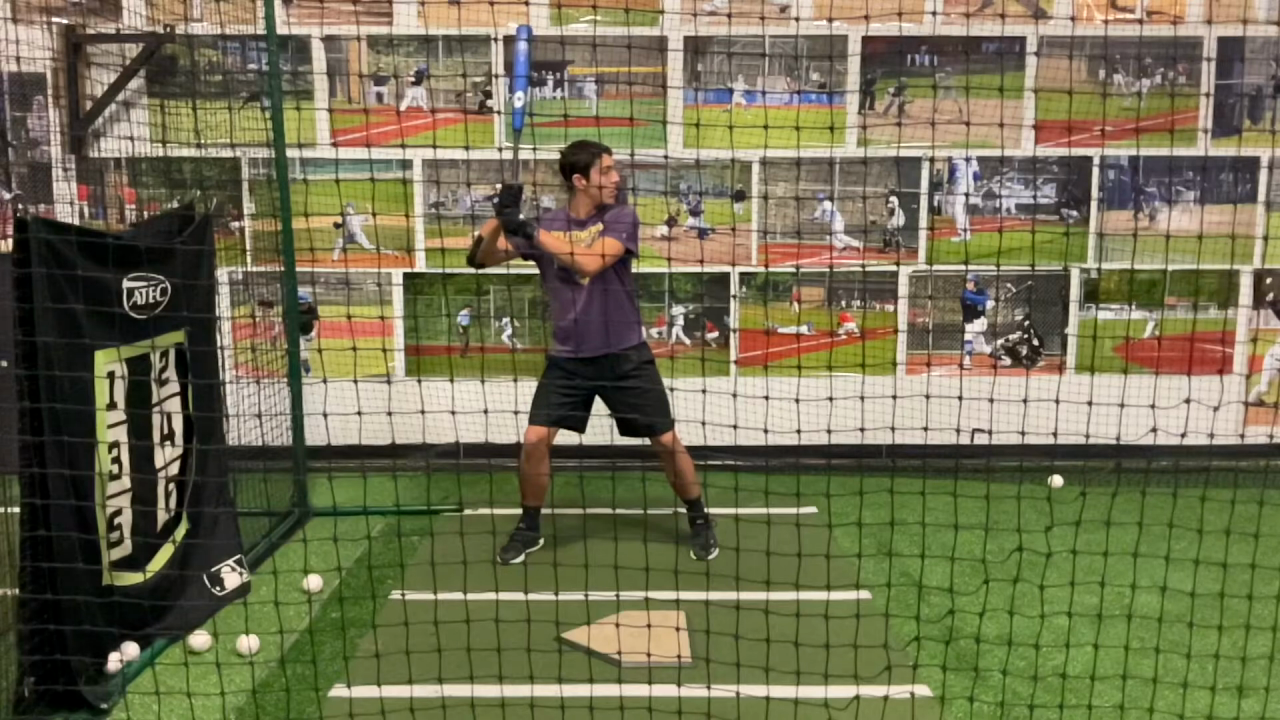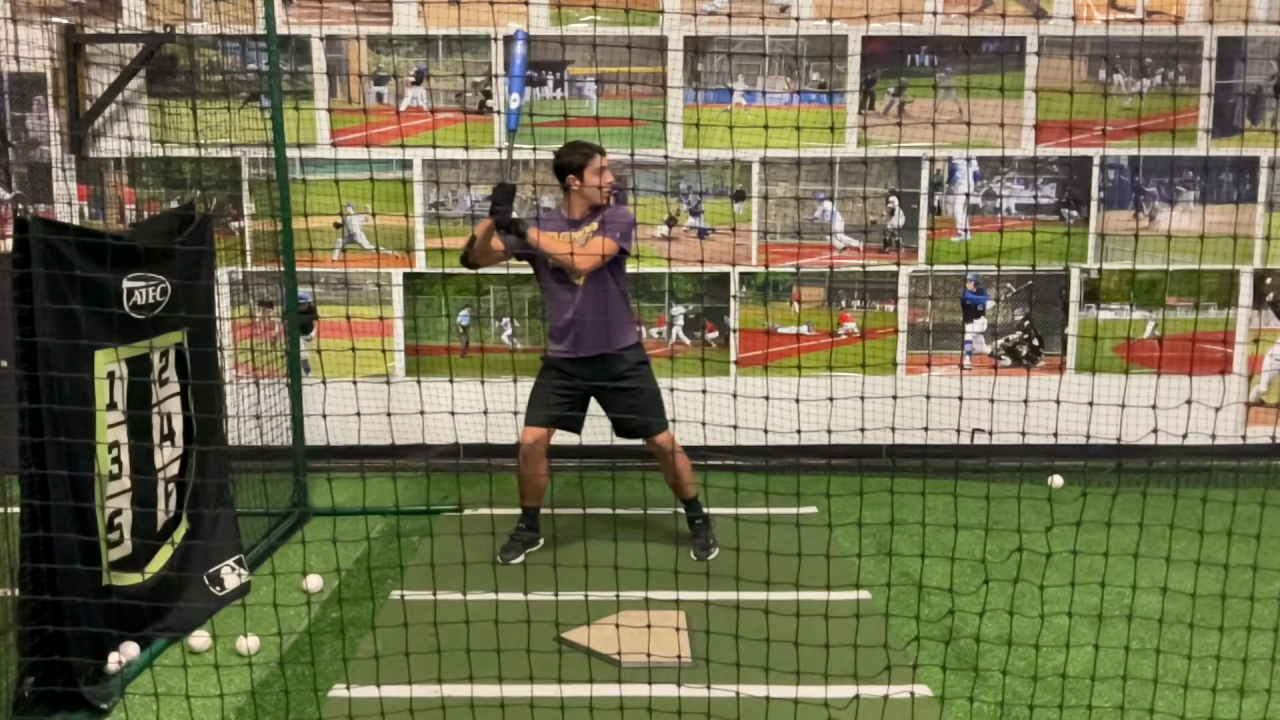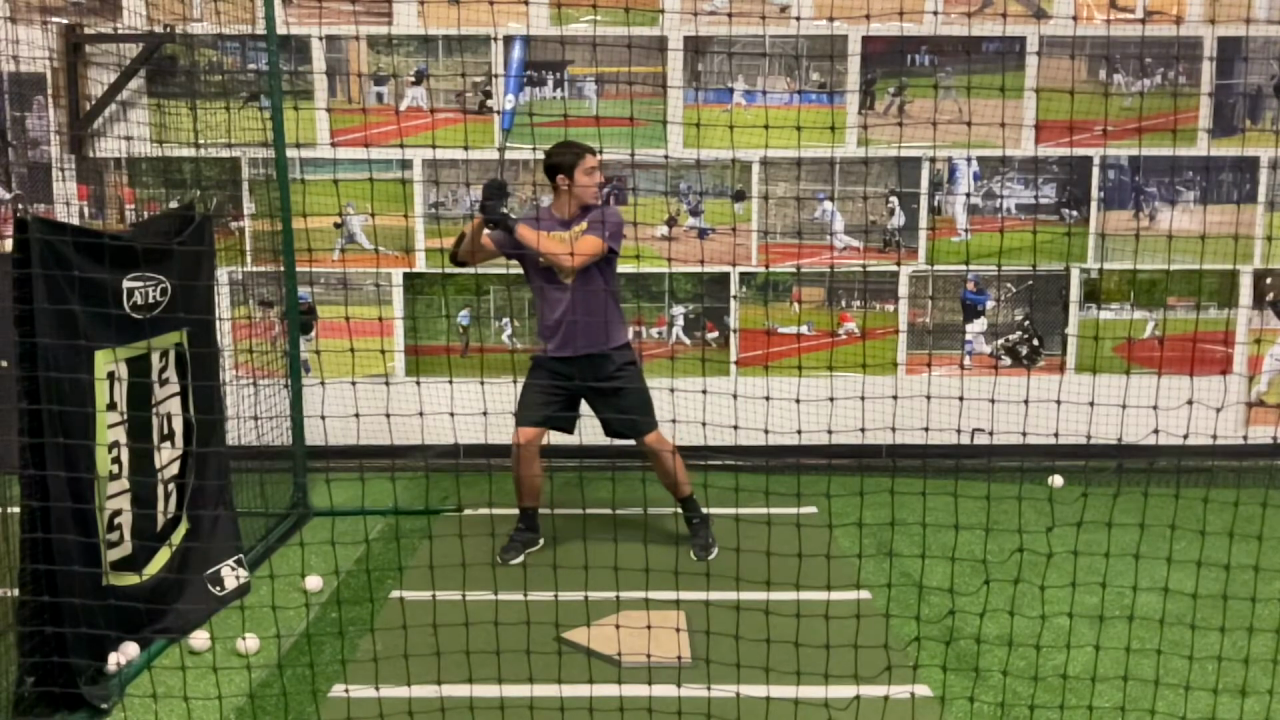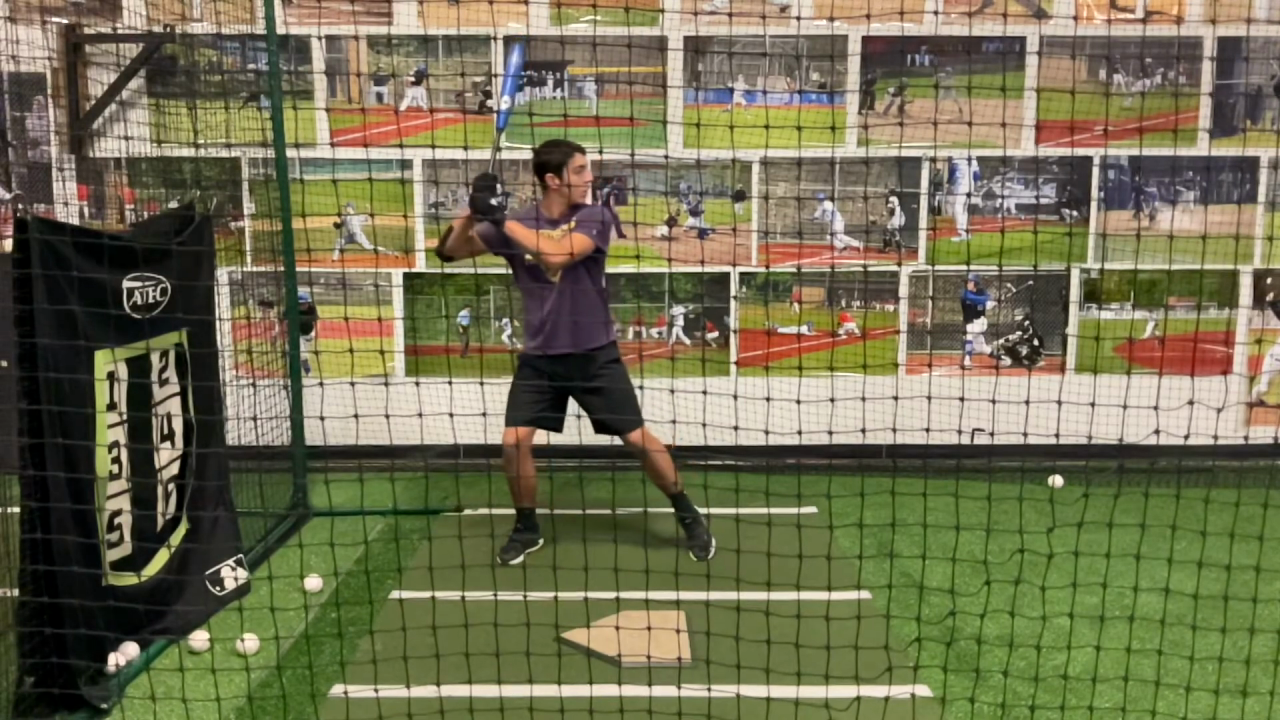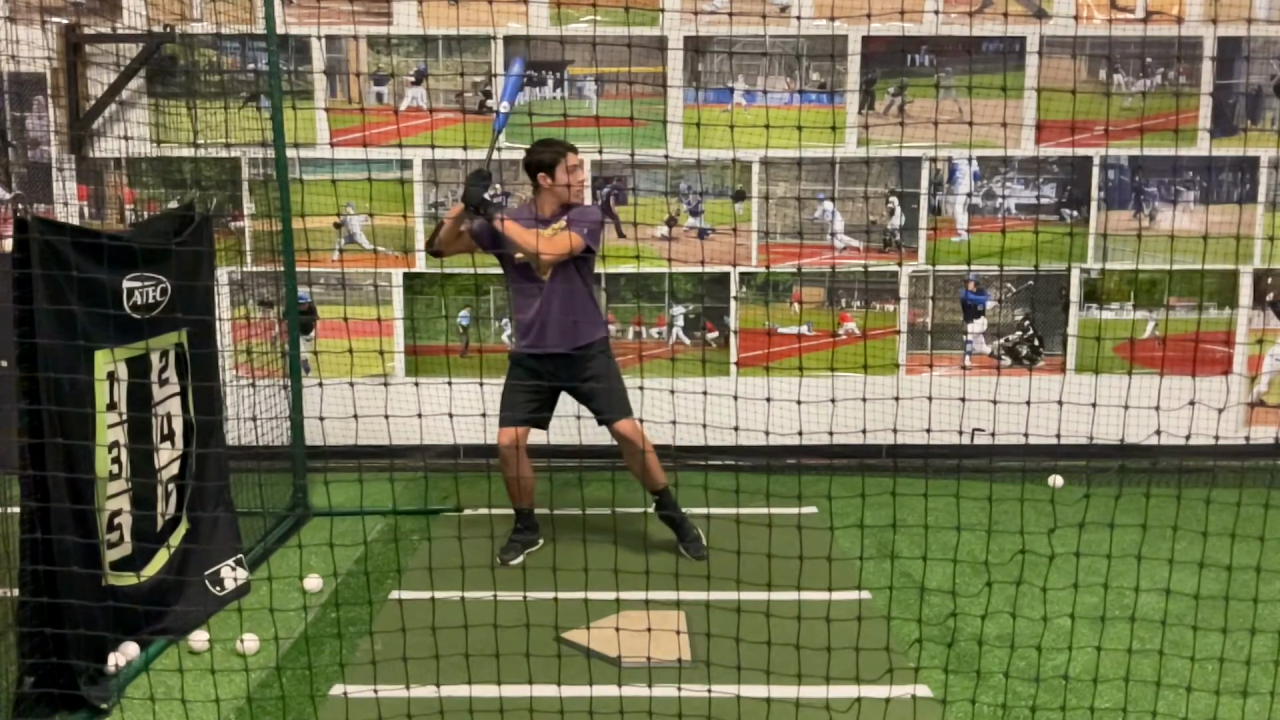
dt=1s
person 1, frame 1
left shoulder: (623, 218)
right shoulder: (545, 224)
left elbow: (590, 262)
right elbow: (480, 258)
left wrist: (533, 233)
right wrist: (501, 215)
left hip: (625, 355)
right hip: (568, 358)
left knee: (667, 441)
right knee: (535, 440)
left ankle: (700, 521)
right ankle: (528, 527)
person 1, frame 2
left shoulder: (618, 219)
right shoulder: (539, 225)
left elbow: (582, 261)
right elbow: (473, 258)
left wrist: (524, 230)
right wrist: (495, 216)
left hip: (620, 356)
right hip: (563, 359)
left knee: (663, 442)
right knee: (531, 442)
left ankle: (698, 521)
right ankle: (528, 528)
person 1, frame 3
left shoulder: (607, 220)
right shoulder: (529, 225)
left elbow: (570, 259)
right elbow: (463, 256)
left wrist: (513, 225)
right wrist: (484, 215)
left hip: (609, 356)
right hip: (553, 358)
left knee: (653, 442)
right knee: (524, 442)
left ankle: (695, 518)
right ankle: (528, 528)
person 1, frame 4
left shoulder: (595, 218)
right shoulder: (516, 222)
left elbow: (557, 255)
right elbow: (449, 251)
left wrist: (502, 219)
right wrist: (473, 210)
left hip: (595, 354)
right hip: (539, 356)
left knee: (639, 439)
right knee: (514, 443)
left ankle: (689, 515)
right ankle: (527, 528)
person 1, frame 5
left shoulder: (587, 217)
right shoulder: (504, 221)
left elbow: (547, 252)
right elbow: (440, 247)
left wrist: (493, 214)
right wrist: (465, 205)
left hip: (586, 349)
right hip: (531, 355)
left knee: (627, 431)
right knee: (509, 442)
left ankle: (671, 513)
right ankle: (526, 528)
